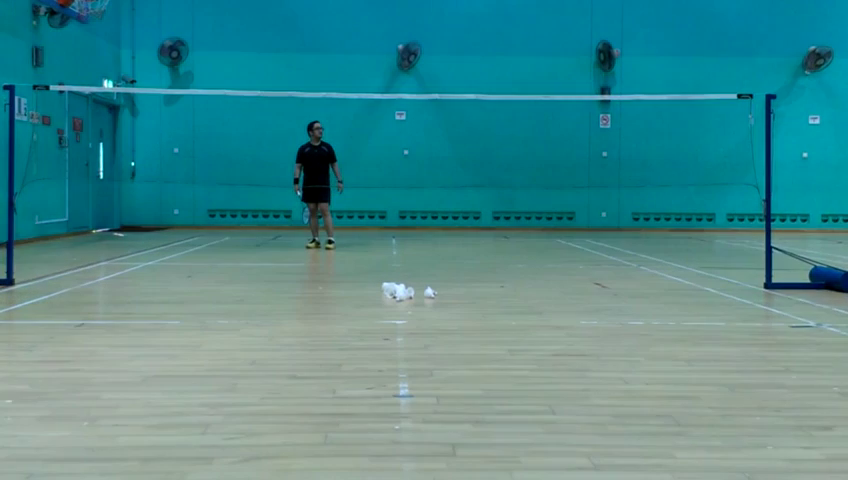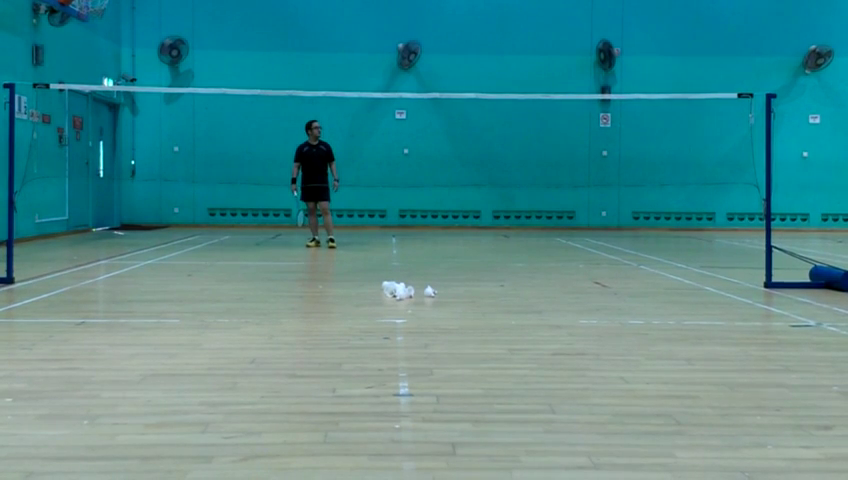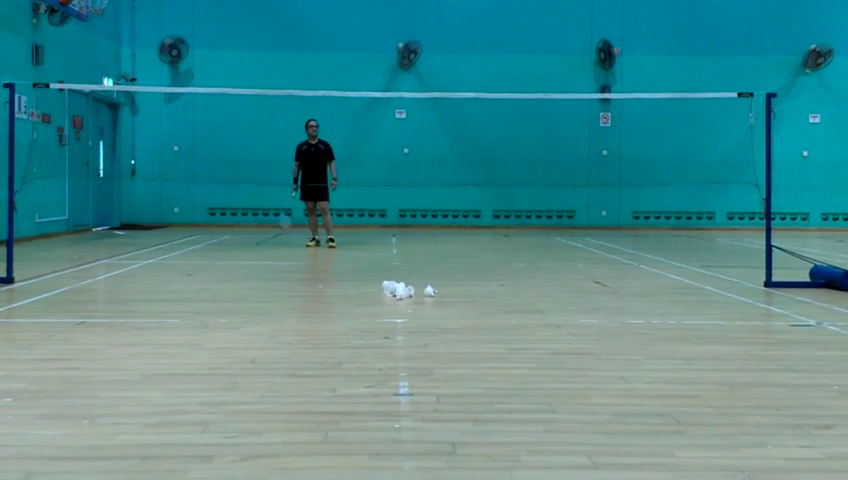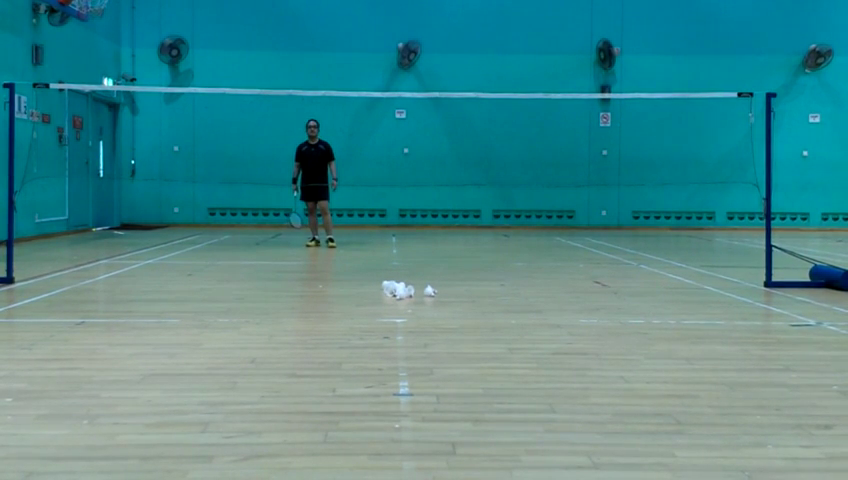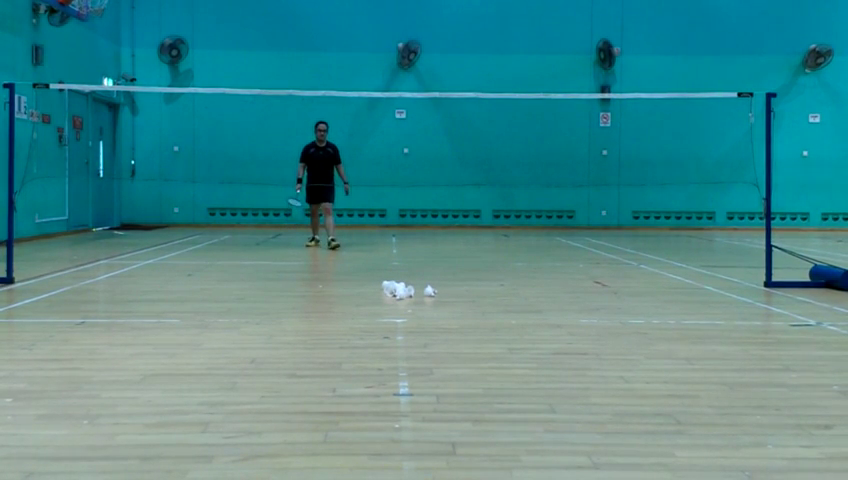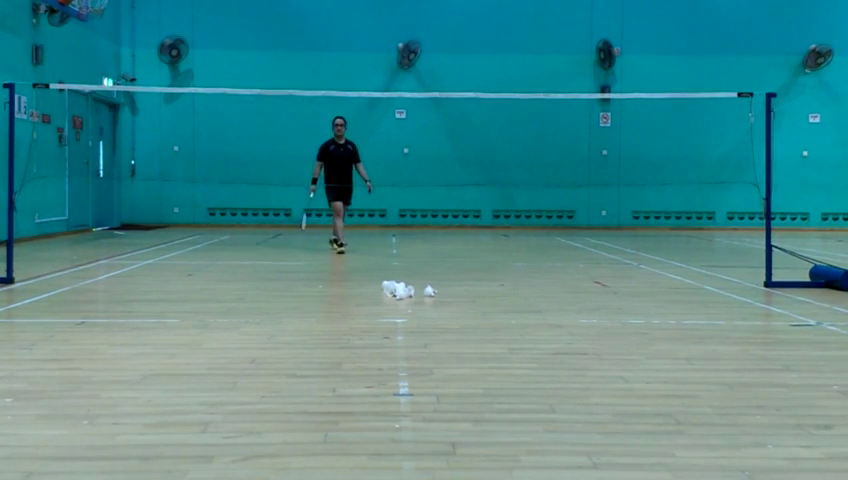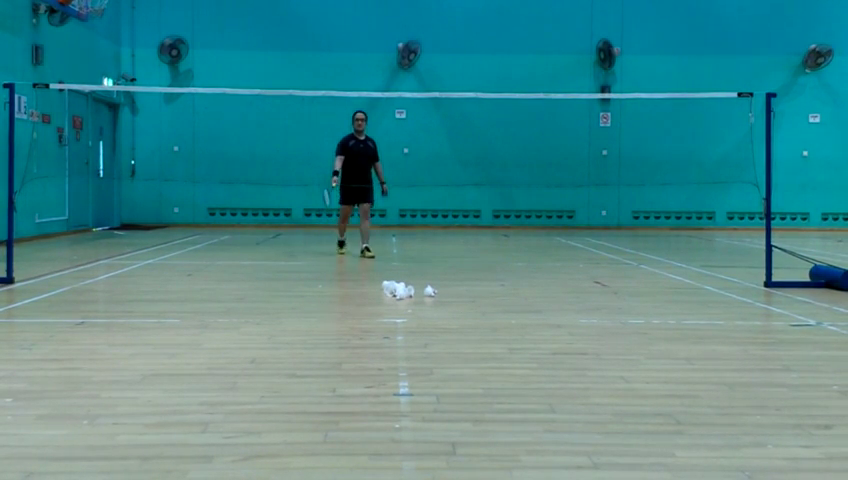
dt=0.7s
person 1, frame 1
left shoulder: (327, 147)
right shoulder: (303, 149)
left elbow: (334, 164)
right elbow: (298, 166)
left wrist: (339, 180)
right wrist: (296, 182)
left hip: (323, 186)
right hip: (308, 186)
left knee: (325, 211)
right knee: (312, 212)
left ankle: (331, 239)
right ankle: (315, 239)
person 1, frame 2
left shoulder: (326, 146)
right shoulder: (302, 148)
left elbow: (332, 163)
right elbow: (296, 166)
left wrist: (336, 179)
right wrist: (293, 181)
left hip: (322, 184)
right hip: (307, 185)
left knee: (325, 210)
right knee: (311, 211)
left ankle: (331, 238)
right ankle: (315, 238)
person 1, frame 3
left shoulder: (325, 145)
right shoulder: (301, 147)
left elbow: (331, 162)
right elbow: (297, 165)
left wrist: (334, 178)
right wrist: (295, 181)
left hip: (321, 184)
right hip: (306, 185)
left knee: (325, 210)
right knee: (311, 211)
left ankle: (331, 237)
right ankle: (315, 238)
person 1, frame 4
left shoulder: (325, 146)
right shoulder: (301, 147)
left elbow: (331, 163)
right elbow: (297, 165)
left wrist: (334, 178)
right wrist: (294, 181)
left hip: (322, 184)
right hip: (307, 185)
left knee: (325, 210)
right knee: (311, 211)
left ankle: (330, 237)
right ankle: (315, 238)
person 1, frame 5
left shoulder: (333, 148)
right shoulder: (308, 148)
left elbow: (339, 166)
right elbow: (302, 166)
left wrist: (345, 182)
right wrist: (299, 182)
left hip: (328, 186)
right hip: (312, 185)
left knee: (328, 211)
right knee: (314, 213)
left ankle: (331, 239)
right ankle: (315, 237)
person 1, frame 6
left shoulder: (352, 146)
right shoulder: (326, 146)
left elbow: (358, 165)
right elbow: (319, 165)
left wrist: (367, 180)
right wrist: (314, 182)
left hip: (347, 186)
right hip: (332, 185)
left knee: (341, 215)
right knee: (338, 213)
left ankle: (334, 238)
right ankle: (340, 243)
person 1, frame 7
left shoulder: (371, 143)
right shoulder: (345, 141)
left elbow: (376, 164)
right elbow: (339, 159)
left wrist: (382, 182)
right wrist: (336, 174)
left hip: (366, 186)
right hip: (348, 185)
left knee: (365, 216)
right knee: (345, 215)
left ankle: (365, 247)
right ankle: (341, 240)
